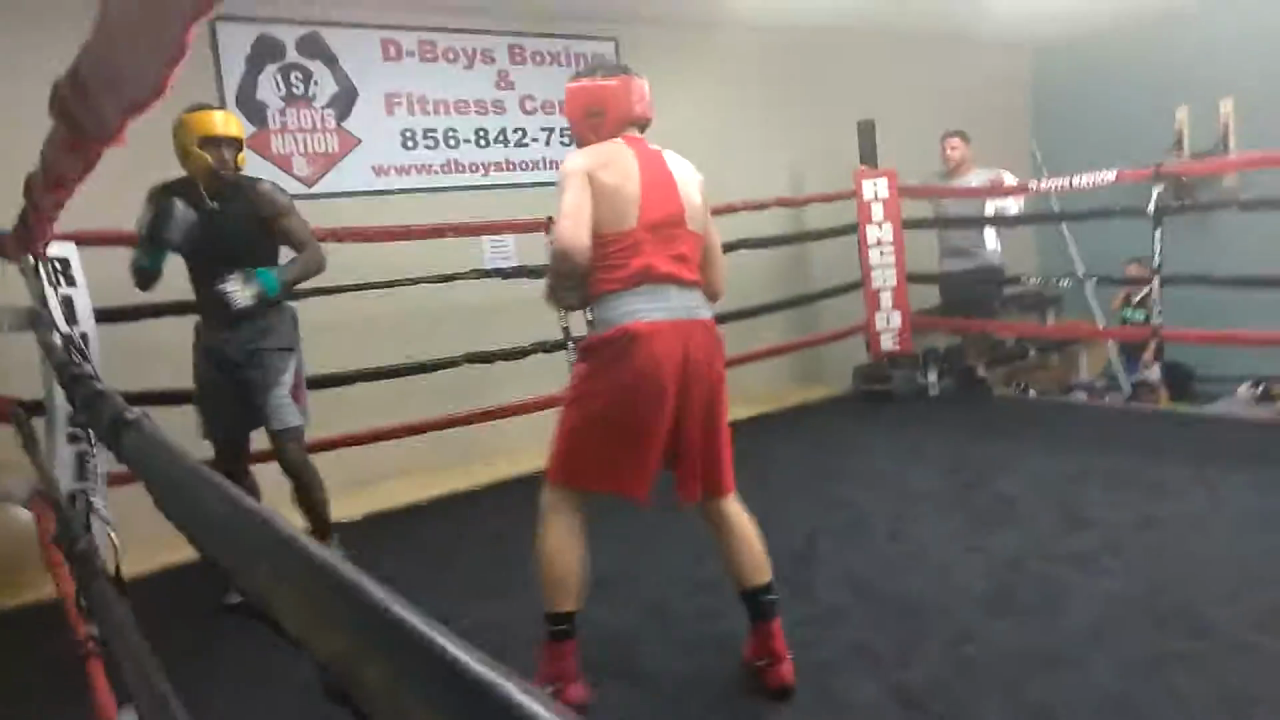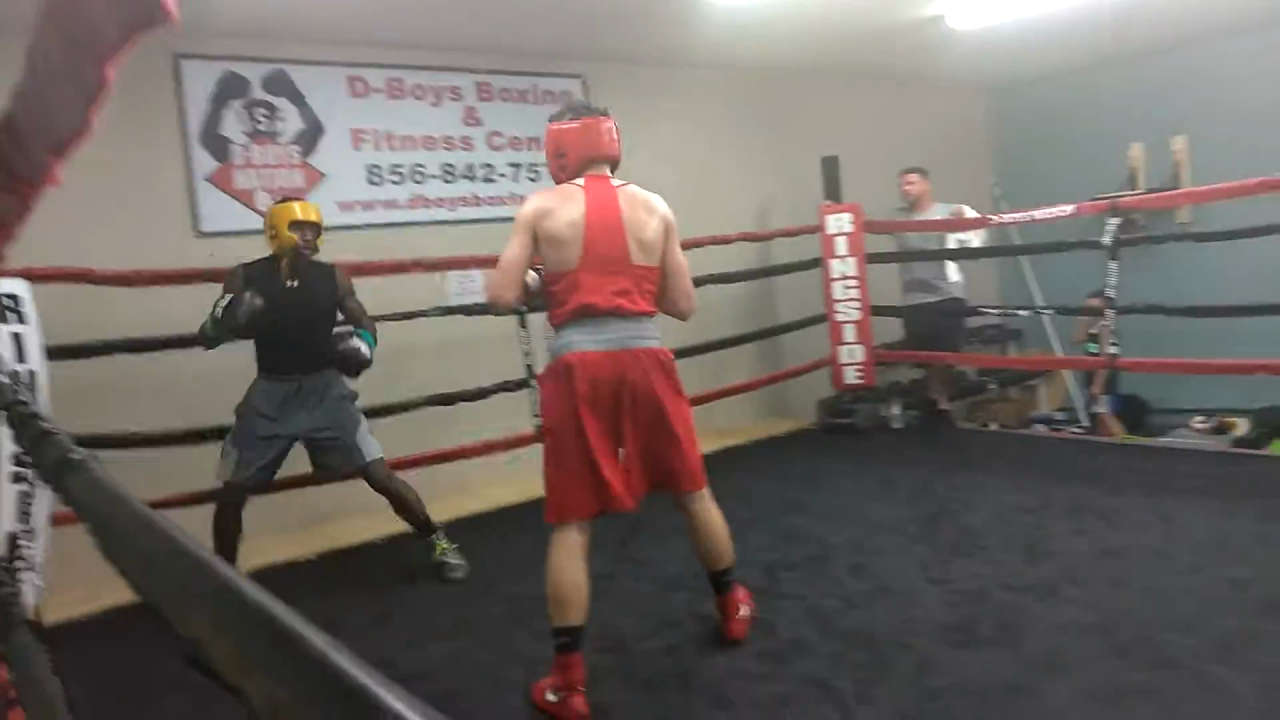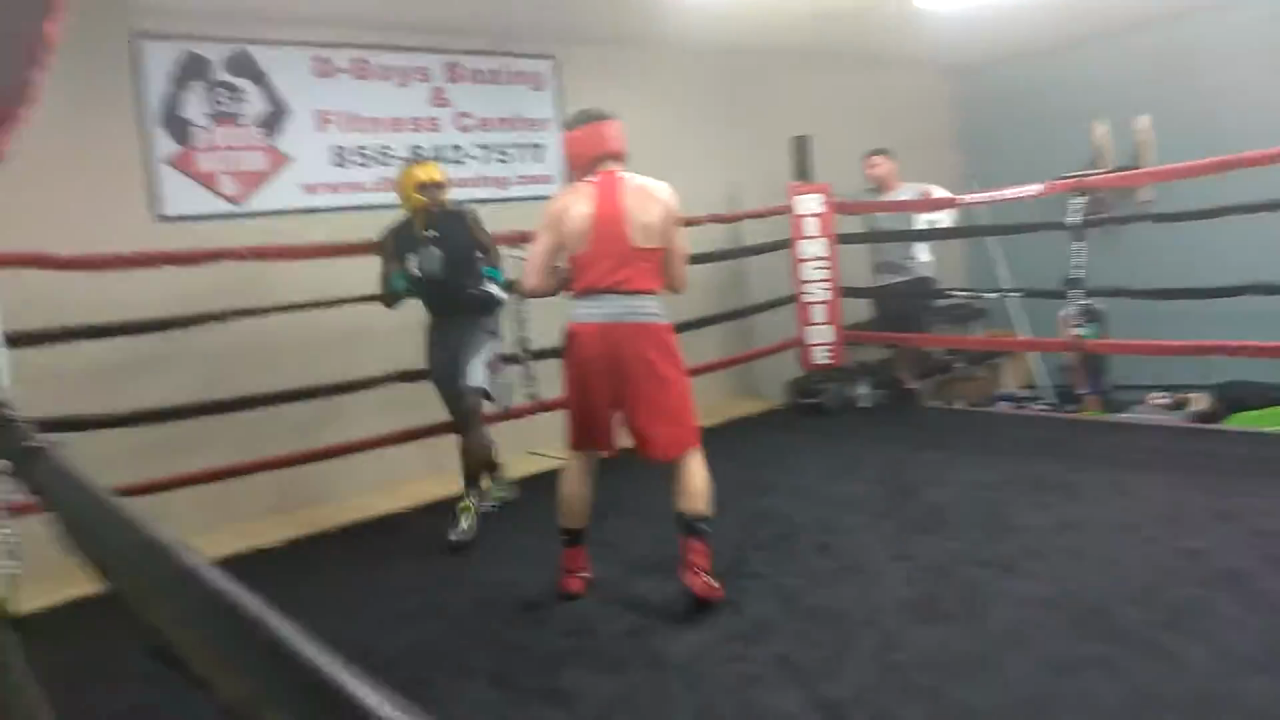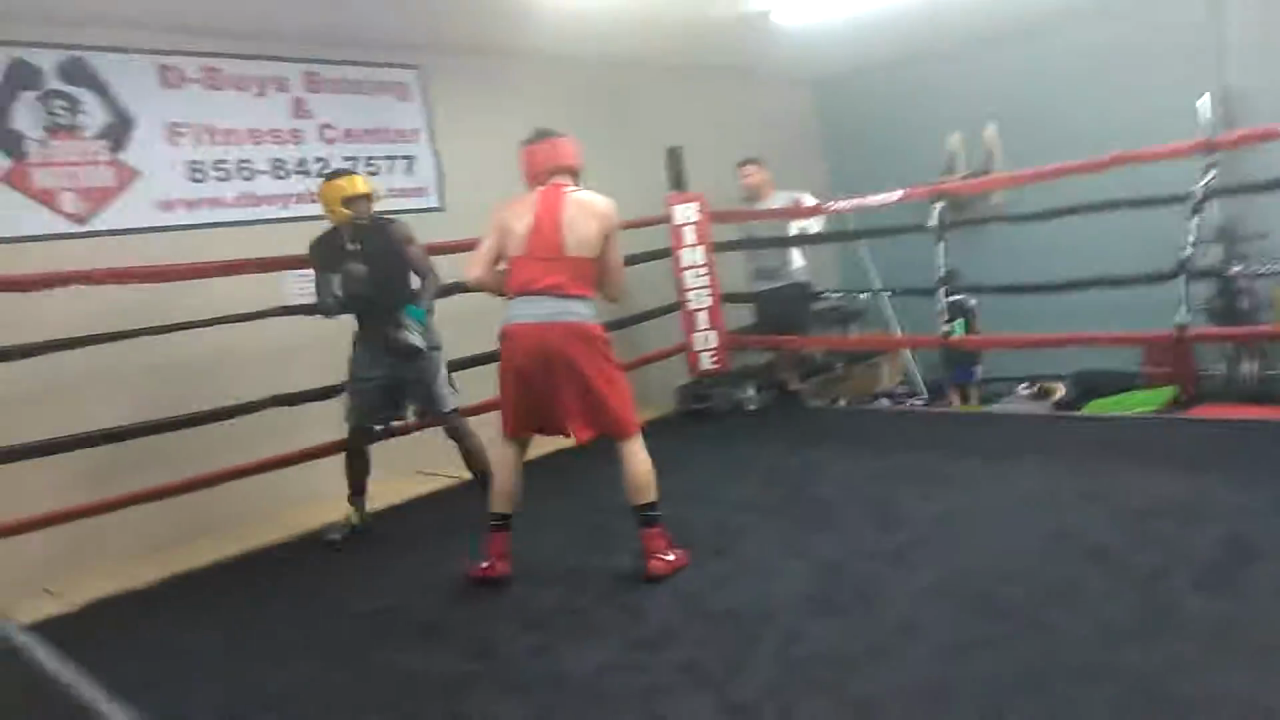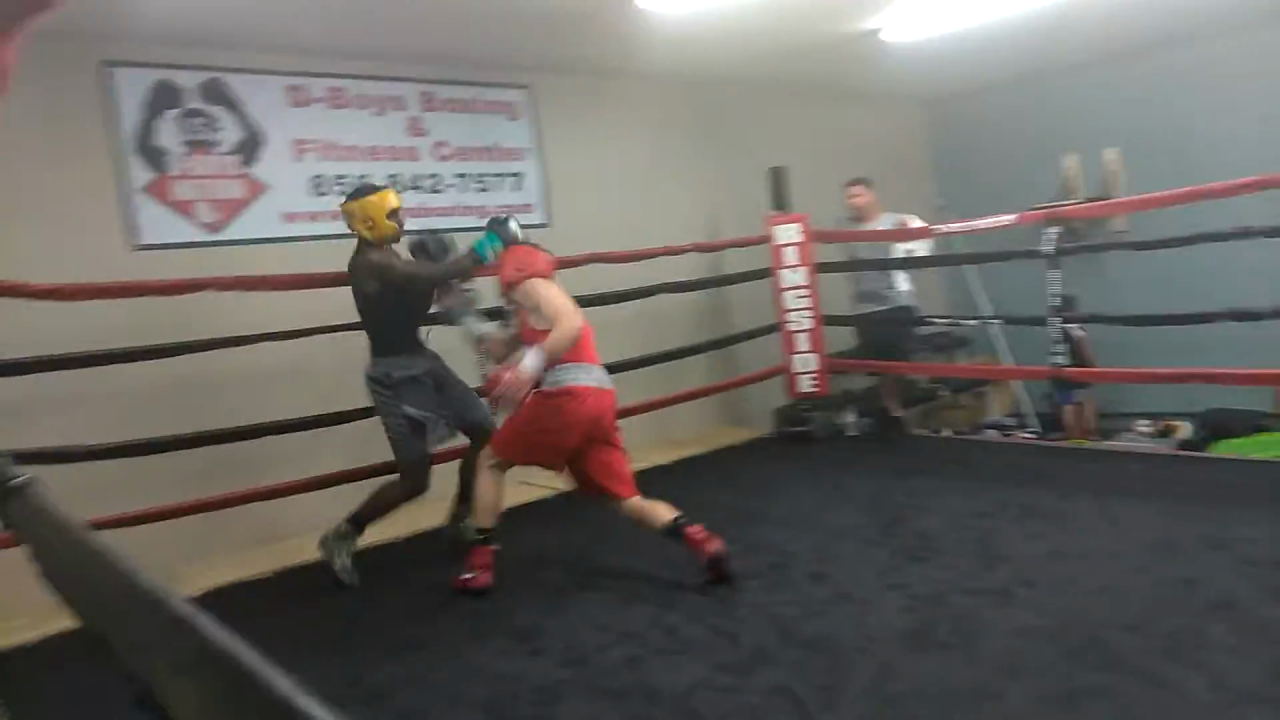
dt=0.7s
person 1, frame 1
left shoulder: (586, 163)
right shoulder: (686, 170)
left elbow: (571, 248)
left wrist: (564, 288)
left hip: (629, 341)
right hip: (698, 336)
left knee: (561, 500)
right knee: (719, 497)
left ankle: (558, 669)
right ankle: (771, 647)
person 1, frame 2
left shoulder: (541, 208)
right shoulder: (654, 207)
left elbow: (502, 294)
right elbow: (682, 305)
left hip: (578, 366)
right hip: (645, 359)
left knee: (571, 522)
right knee: (692, 489)
right ankle: (732, 604)
person 1, frame 3
left shoulder: (564, 205)
right shoulder: (659, 194)
left elbow: (532, 282)
right elbow: (678, 281)
left hip: (588, 332)
right hip: (644, 330)
left knee: (582, 453)
right knee: (684, 448)
left ankle: (573, 568)
right ankle: (697, 561)
person 1, frame 4
left shoulder: (510, 211)
right shoulder: (599, 207)
left elbow: (477, 275)
right elbow: (613, 289)
left hip: (520, 331)
right hip: (574, 328)
left knee: (514, 441)
right knee: (627, 436)
left ankle: (496, 553)
right ankle: (657, 549)
person 1, frame 5
left shoulder: (532, 289)
right shoulder: (544, 294)
left elbow: (571, 324)
right elbow: (504, 350)
left wrist: (531, 364)
left hip: (566, 396)
right hip: (599, 397)
left knee: (492, 463)
right knee: (626, 497)
left ankle: (480, 564)
right ankle: (702, 541)
person 2, frame 1
left shoulder: (261, 195)
right shoulder: (169, 199)
left elbow: (314, 255)
right elbow: (144, 281)
left wrist: (263, 283)
right wrist: (154, 245)
left hip: (267, 332)
right hip: (216, 336)
left knee: (291, 452)
right knee: (228, 458)
person 2, frame 2
left shoulder: (332, 276)
right shoulder: (246, 277)
left elbow: (361, 320)
right elbow: (207, 338)
left wrist: (361, 340)
right wrist: (223, 318)
left hip: (324, 388)
right hip: (270, 396)
left knee: (380, 476)
right knee: (232, 493)
left ankle: (438, 543)
person 2, frame 3
left shoulder: (464, 220)
right shoulder: (397, 238)
left elbow: (491, 253)
right elbow: (389, 297)
left wrist: (494, 281)
right wrist: (409, 275)
left hip: (476, 321)
right hip: (442, 328)
left knee: (470, 405)
right knee: (463, 416)
left ankle: (468, 501)
right ankle: (497, 482)
person 2, frame 4
left shoulder: (392, 231)
right shoulder: (323, 249)
left elbow: (429, 277)
right elbow: (325, 305)
left wrist: (417, 317)
right wrist: (333, 294)
left hip: (410, 335)
right hip: (371, 341)
left knee: (452, 421)
right knee: (358, 433)
right ankle: (356, 512)
person 2, frame 5
left shoulder: (384, 260)
right shoulder: (375, 263)
left elbow: (419, 301)
right elbow: (439, 275)
left wrist: (435, 272)
right wrist: (482, 250)
left hip: (417, 361)
right hip: (398, 370)
left knee: (484, 433)
right knee: (416, 479)
left ankle: (464, 520)
right ankle: (342, 538)
person 3, frame 1
left shoulder: (991, 178)
left elbow: (1013, 210)
left wrist: (1001, 191)
left hip: (983, 264)
right hip: (950, 267)
left knee: (982, 322)
left ankle: (980, 370)
right ankle: (971, 370)
person 3, frame 2
left shoulder: (950, 212)
right shoulder: (897, 218)
left elbow: (975, 236)
left hip: (947, 297)
right hip: (913, 301)
left knee: (946, 355)
left ankle: (943, 403)
right ankle: (935, 403)
person 3, frame 3
left shoulder: (920, 193)
left elbow: (945, 211)
left hip: (916, 277)
right hip: (884, 282)
left knee: (917, 335)
left ankle: (912, 382)
right ankle: (906, 382)
person 3, frame 4
left shoulder: (792, 200)
left elbow: (815, 227)
left hip: (793, 282)
right hip: (763, 286)
left knee: (796, 337)
left ankle: (799, 382)
right ankle: (790, 385)
person 3, frame 5
left shoulder: (899, 222)
right shoulder: (847, 228)
left elbow: (922, 249)
left wrist: (910, 237)
left hip: (897, 306)
right hip: (865, 310)
left knee: (899, 364)
left ankle: (897, 411)
right ankle: (892, 412)
